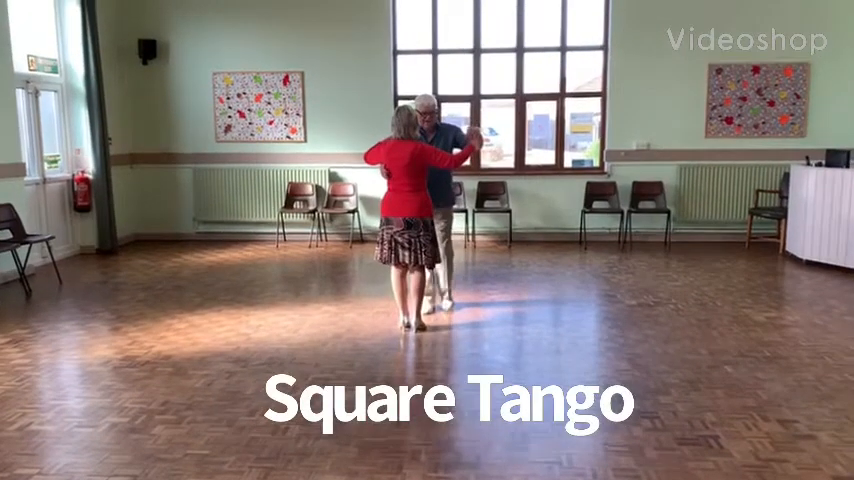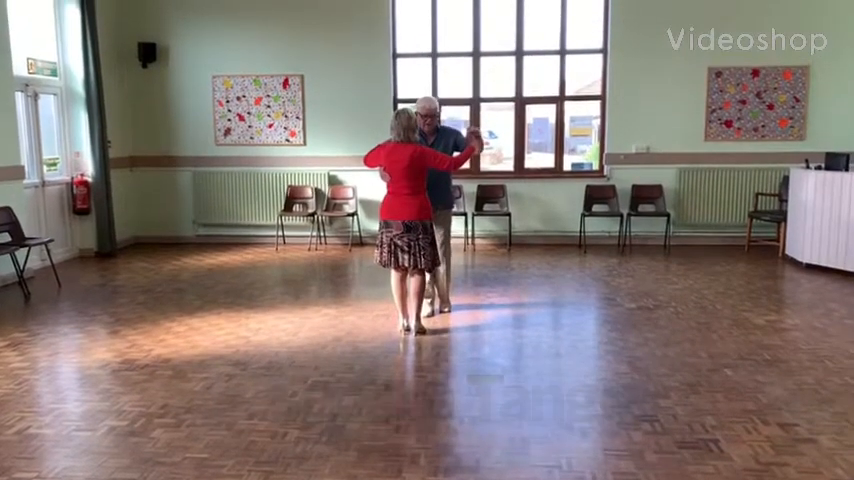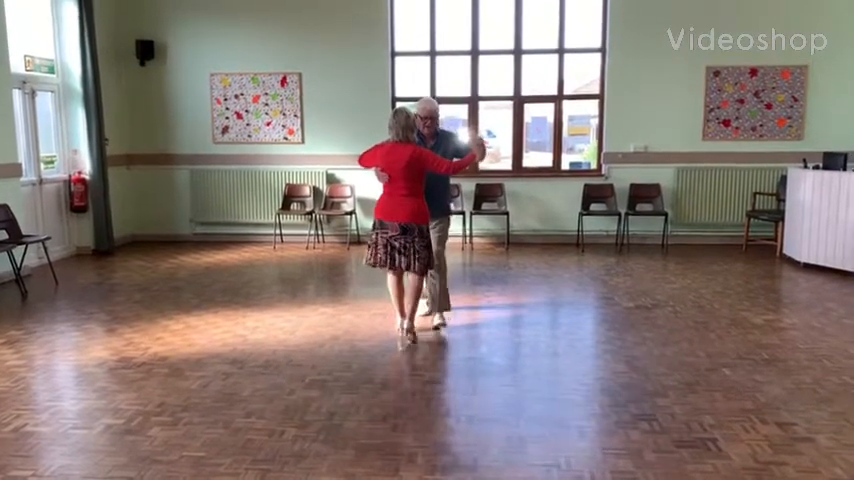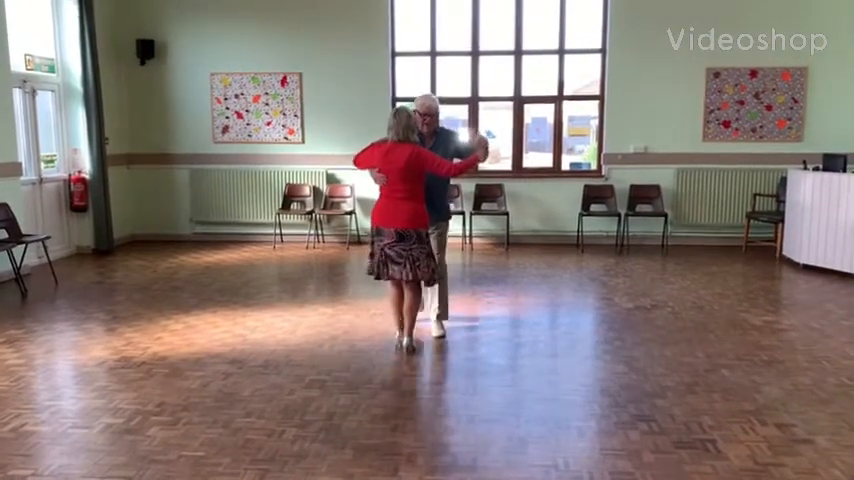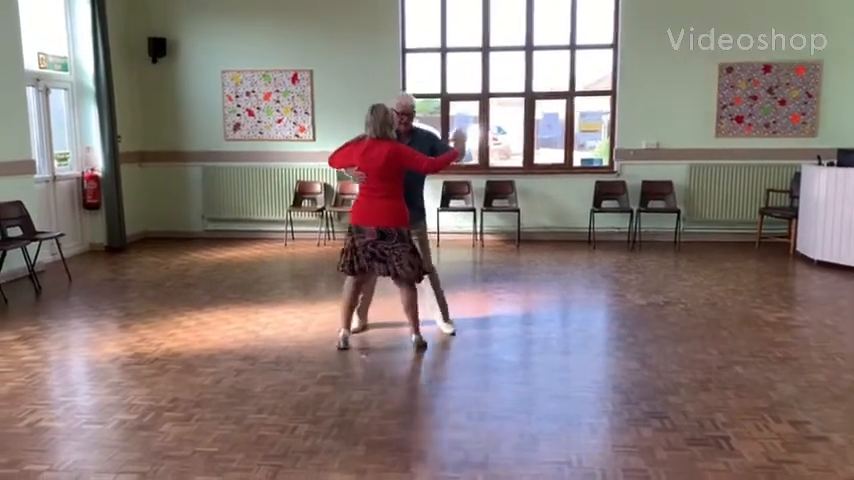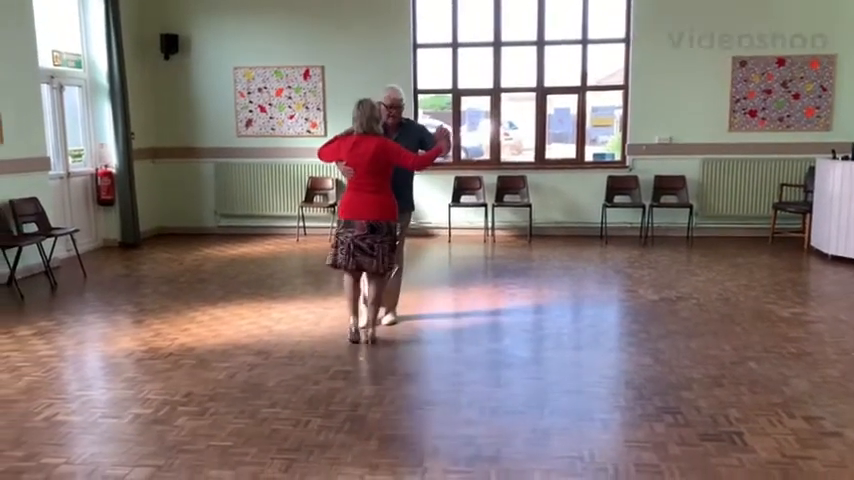
dt=0.5s
person 1, frame 1
left shoulder: (386, 148)
right shoulder: (420, 149)
left elbow: (368, 157)
right elbow: (452, 161)
right wrist: (472, 145)
left hip: (392, 212)
right hip: (417, 212)
left knee: (397, 266)
right knee: (417, 266)
left ankle: (403, 316)
right ankle: (416, 317)
person 1, frame 2
left shoulder: (385, 150)
right shoulder: (420, 152)
left elbow: (367, 160)
right elbow: (451, 163)
right wrist: (472, 148)
left hip: (391, 215)
right hip: (416, 216)
left knee: (397, 269)
right knee: (418, 269)
left ankle: (403, 319)
right ankle: (415, 320)
person 1, frame 3
left shoulder: (382, 150)
right shoulder: (418, 153)
left elbow: (362, 160)
right elbow: (449, 168)
right wrist: (474, 155)
left hip: (386, 216)
right hip: (412, 217)
left knee: (393, 270)
right knee: (416, 271)
left ankle: (400, 319)
right ankle: (409, 321)
person 1, frame 4
left shoulder: (379, 151)
right shoulder: (417, 154)
left elbow: (357, 161)
right elbow: (450, 170)
right wrist: (477, 157)
left hip: (383, 221)
right hip: (411, 222)
left knee: (395, 280)
right knee: (413, 281)
left ankle: (400, 331)
right ankle: (408, 337)
person 1, frame 5
left shoulder: (357, 149)
right shoulder: (397, 150)
left elbow: (333, 161)
right elbow: (430, 165)
right wrist: (456, 152)
left hip: (362, 219)
right hip: (392, 221)
left knee: (355, 278)
right knee: (405, 279)
left ankle: (344, 332)
right ankle: (415, 334)
person 1, frame 6
left shoulder: (345, 144)
right shoulder: (384, 145)
left elbow: (322, 153)
right elbow: (416, 163)
left wrist: (344, 135)
right wrist: (440, 148)
left hip: (351, 213)
right hip: (380, 215)
left knee: (352, 270)
right knee: (375, 272)
left ankle: (354, 323)
right ankle: (370, 327)
person 2, frame 1
left shoulder: (450, 131)
left elbow: (468, 148)
right wrist: (386, 170)
left hip: (442, 200)
left knee: (443, 248)
left ankle: (446, 295)
right ankle: (427, 297)
person 2, frame 2
left shoulder: (450, 135)
left wrist: (475, 139)
left hip: (441, 203)
left knee: (442, 251)
left ankle: (443, 298)
right ankle: (427, 299)
person 2, frame 3
left shoulder: (449, 139)
left elbow: (470, 157)
right wrist: (380, 173)
left hip: (438, 209)
left knee: (436, 257)
left ankle: (439, 310)
right ankle: (428, 299)
person 2, frame 4
left shoulder: (449, 139)
left elbow: (473, 157)
left wrist: (480, 147)
right wrist: (375, 174)
left hip: (437, 214)
left knee: (437, 265)
left ankle: (437, 319)
person 2, frame 5
left shoulder: (425, 139)
right wrist: (353, 172)
left hip: (413, 214)
left knee: (425, 266)
left ankle: (444, 317)
right ankle: (360, 316)
person 2, frame 6
left shoulder: (414, 131)
right wrist: (342, 167)
left hip: (400, 205)
left knee: (394, 257)
left ankle: (389, 308)
right ankle: (369, 308)
